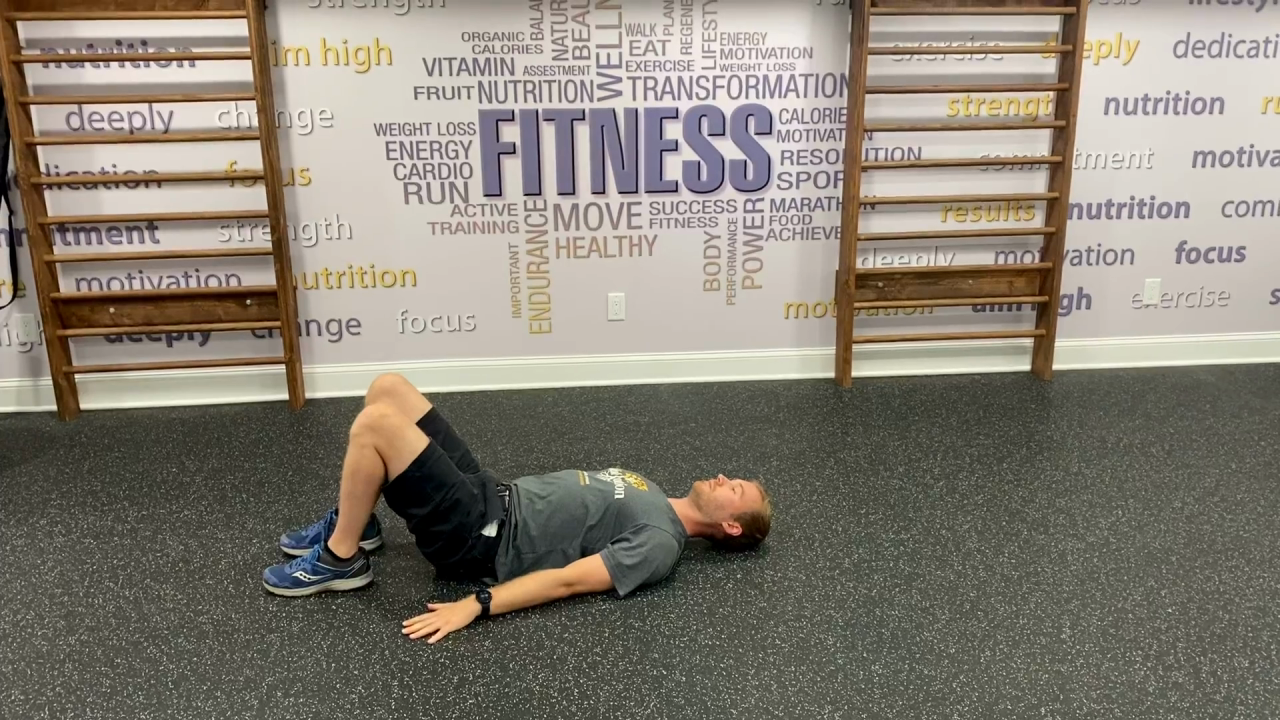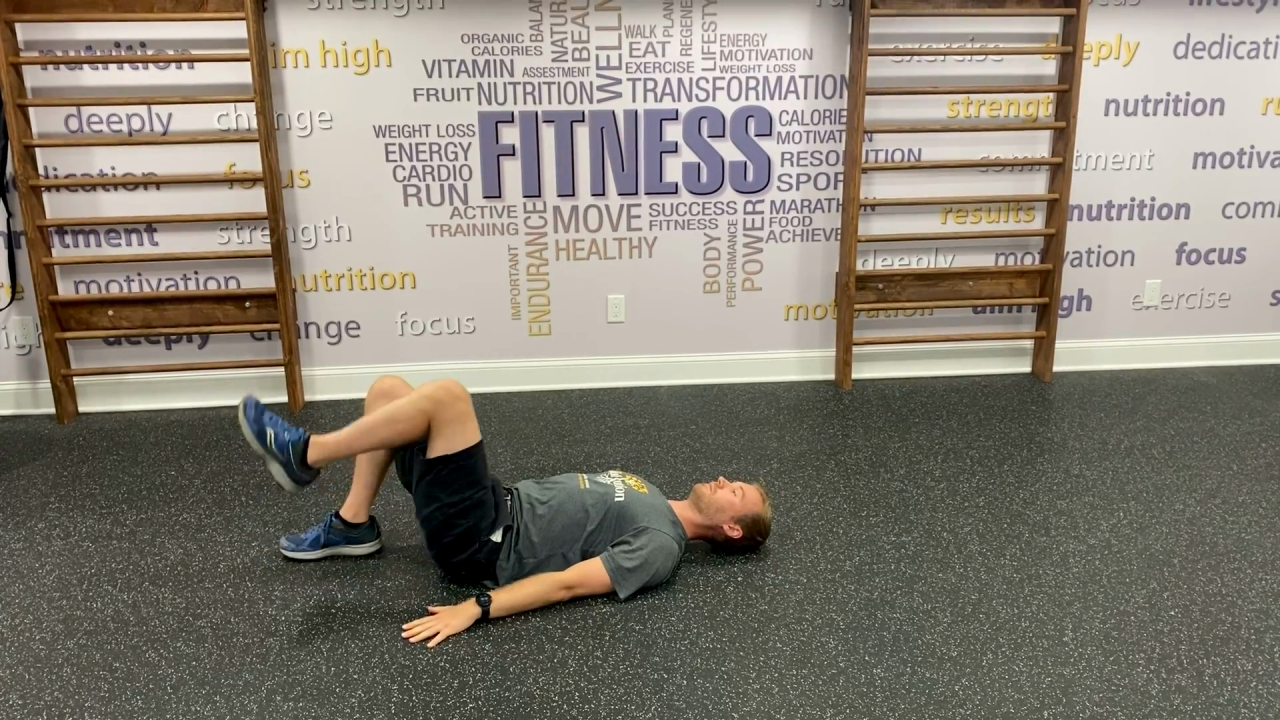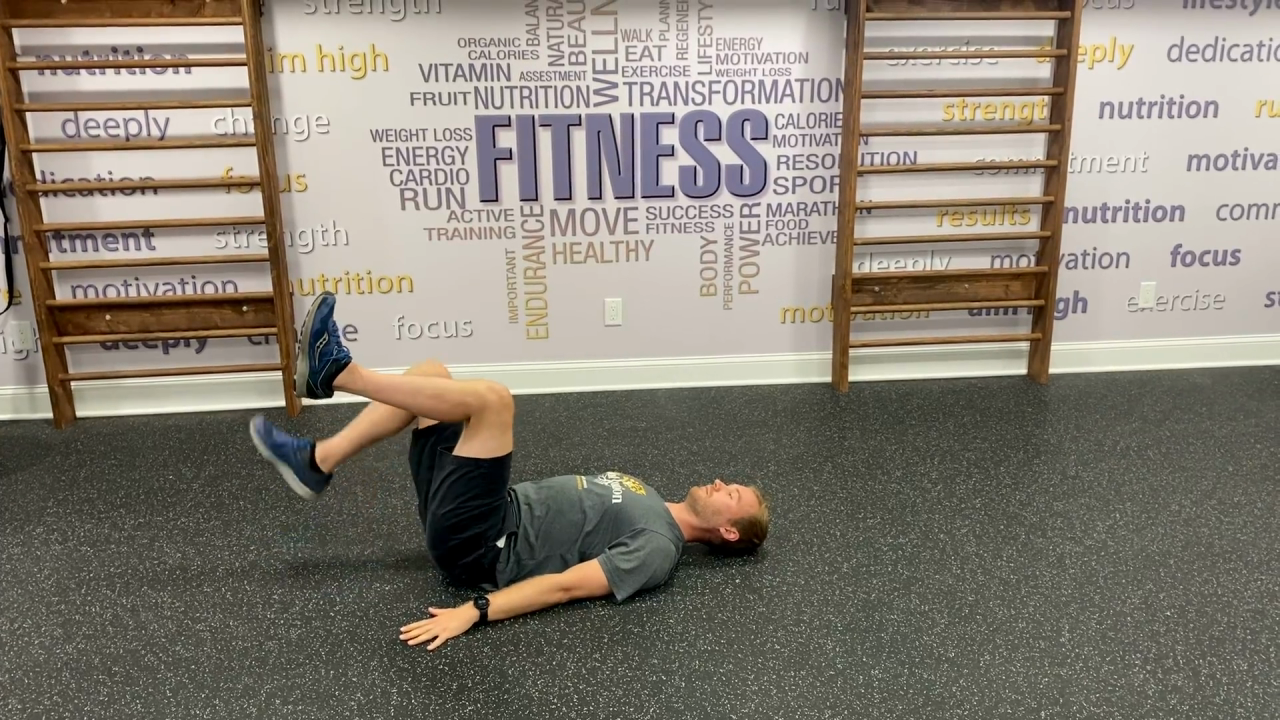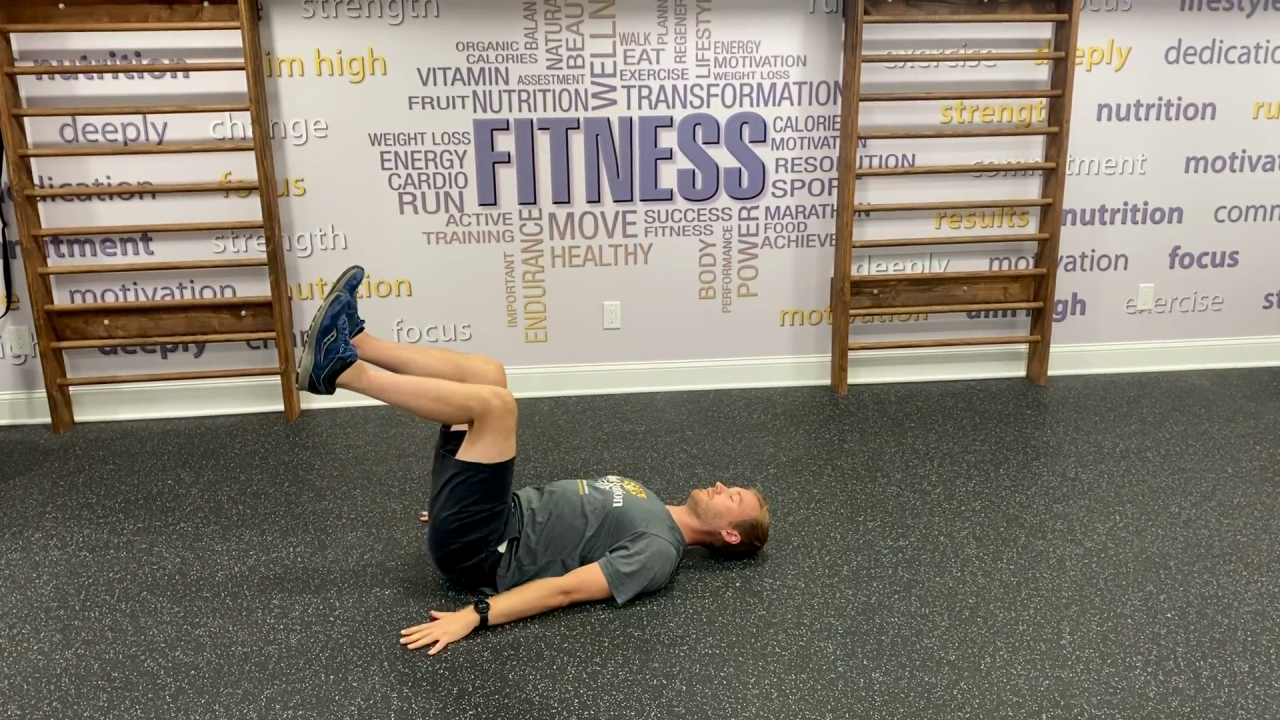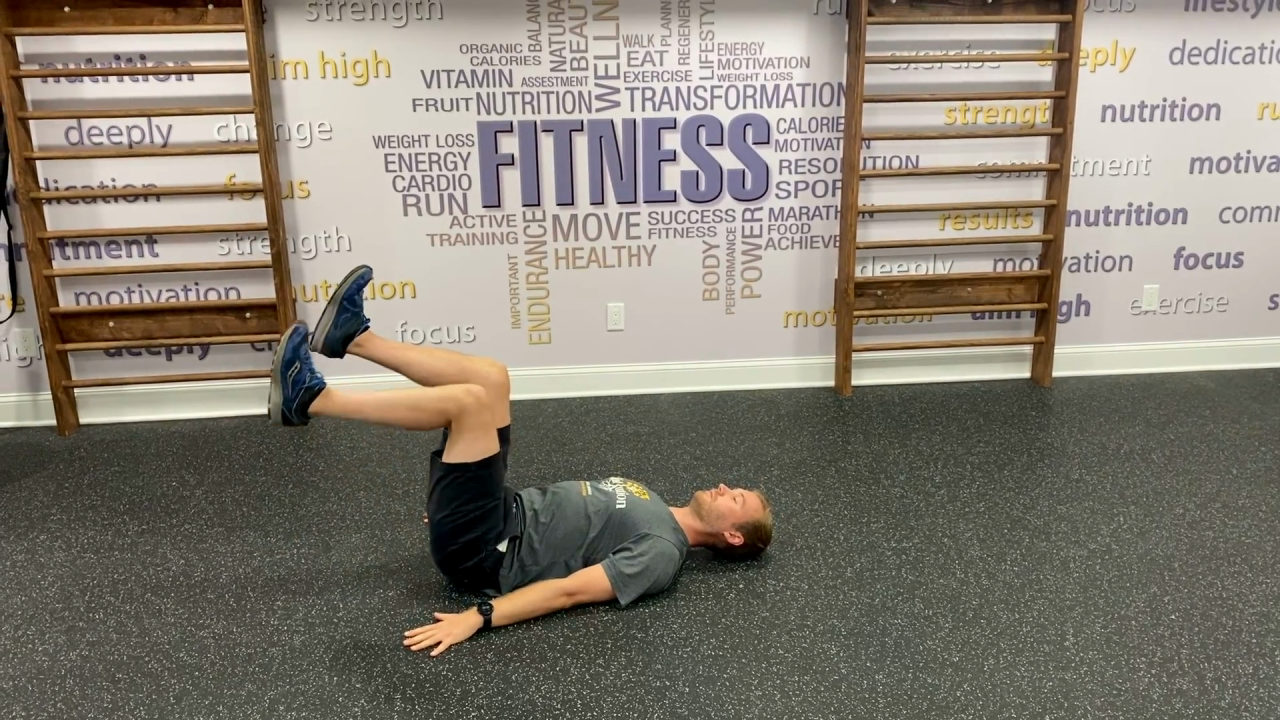
dt=1s
person 1, frame 1
left shoulder: (659, 543)
right shoulder: (648, 494)
left elbow: (567, 581)
left wrist: (476, 605)
left hip: (477, 540)
right hip: (492, 498)
left knee: (374, 426)
right knee: (387, 389)
left ankle: (339, 560)
right ankle: (354, 523)
person 1, frame 2
left shoulder: (659, 546)
right shoulder: (647, 496)
left elbow: (566, 584)
left wrist: (474, 607)
left hip: (478, 544)
right hip: (499, 505)
left knee: (449, 394)
right knee: (388, 388)
left ankle: (305, 455)
right ankle: (352, 526)
person 1, frame 3
left shoulder: (655, 548)
right shoulder: (641, 498)
left elbow: (565, 585)
left wrist: (472, 612)
right wrist: (466, 485)
left hip: (475, 548)
right hip: (496, 513)
left knee: (493, 398)
right knee: (434, 373)
left ankle: (337, 374)
right ankle: (317, 463)
person 1, frame 4
left shoulder: (657, 551)
right shoulder: (644, 502)
left elbow: (567, 589)
left wrist: (474, 616)
right wrist: (456, 507)
left hip: (478, 551)
right hip: (495, 519)
left knee: (496, 403)
right knee: (488, 374)
left ankle: (339, 370)
right ankle: (353, 342)
person 1, frame 5
left shoulder: (660, 553)
right shoulder: (649, 508)
left elbow: (570, 591)
left wrist: (477, 617)
right wrist: (456, 503)
left hip: (480, 552)
right hip: (505, 515)
left knee: (471, 399)
right knee: (488, 376)
left ankle: (311, 400)
right ankle: (352, 335)
